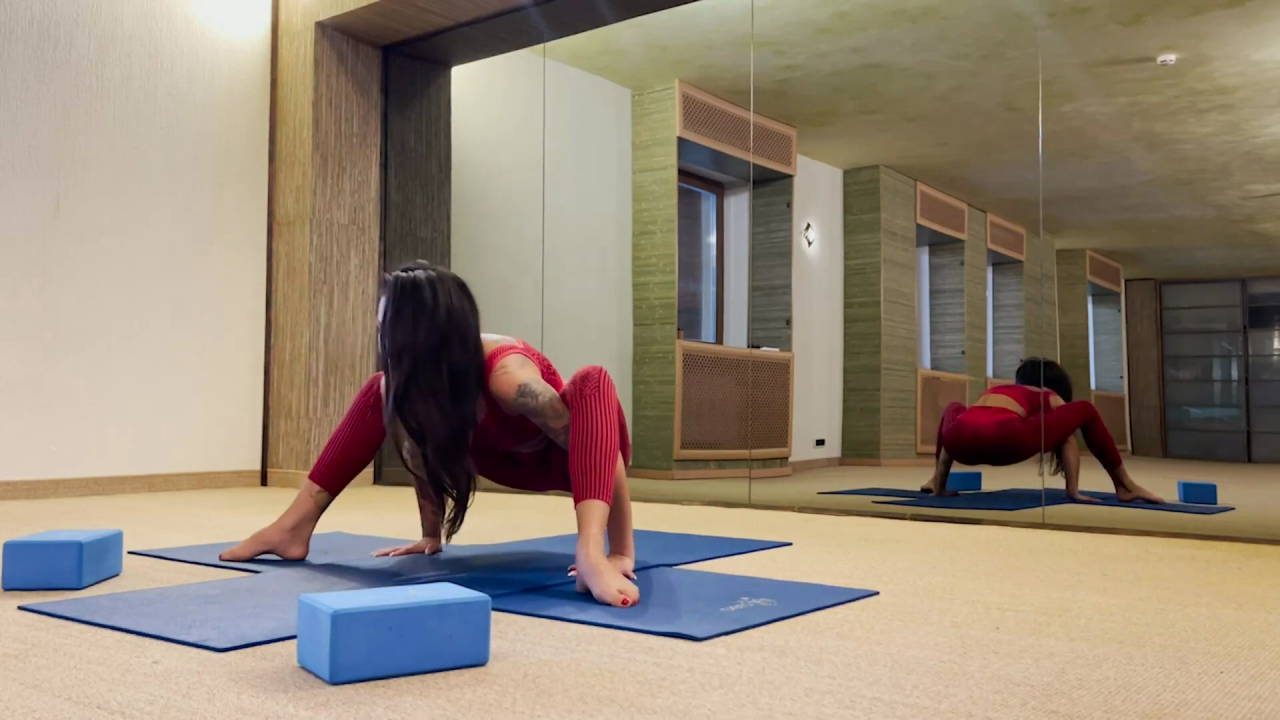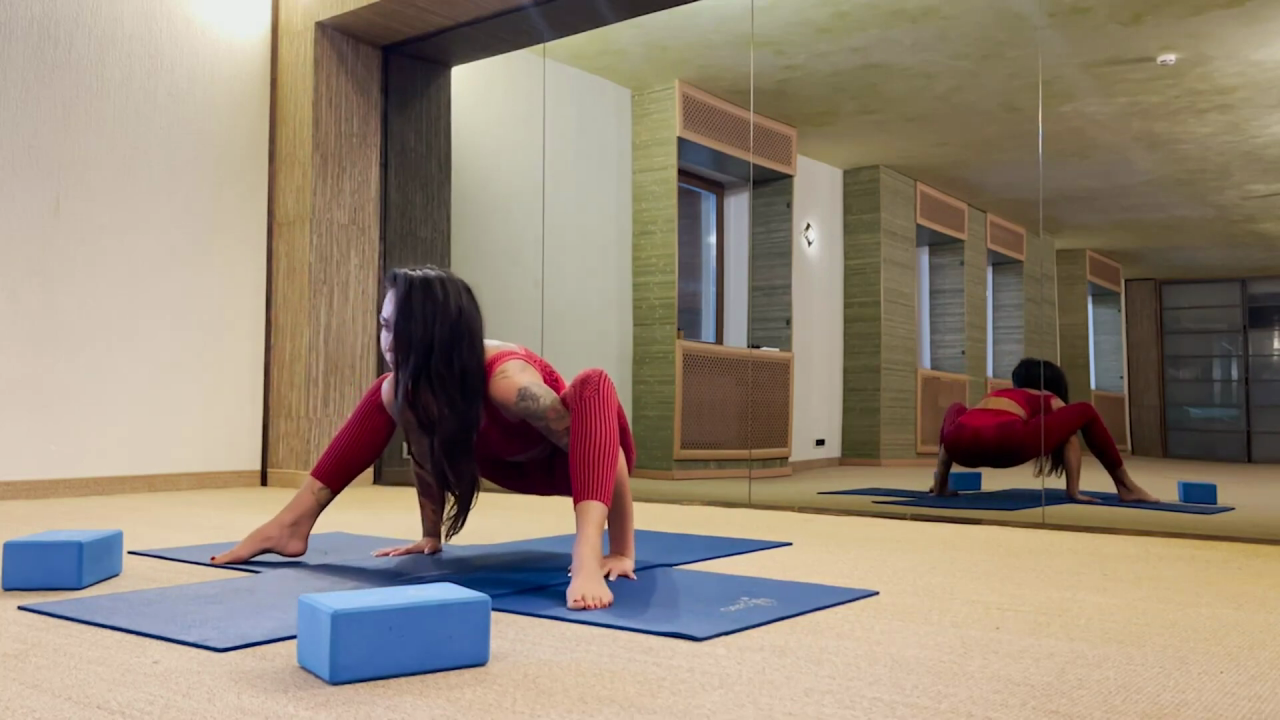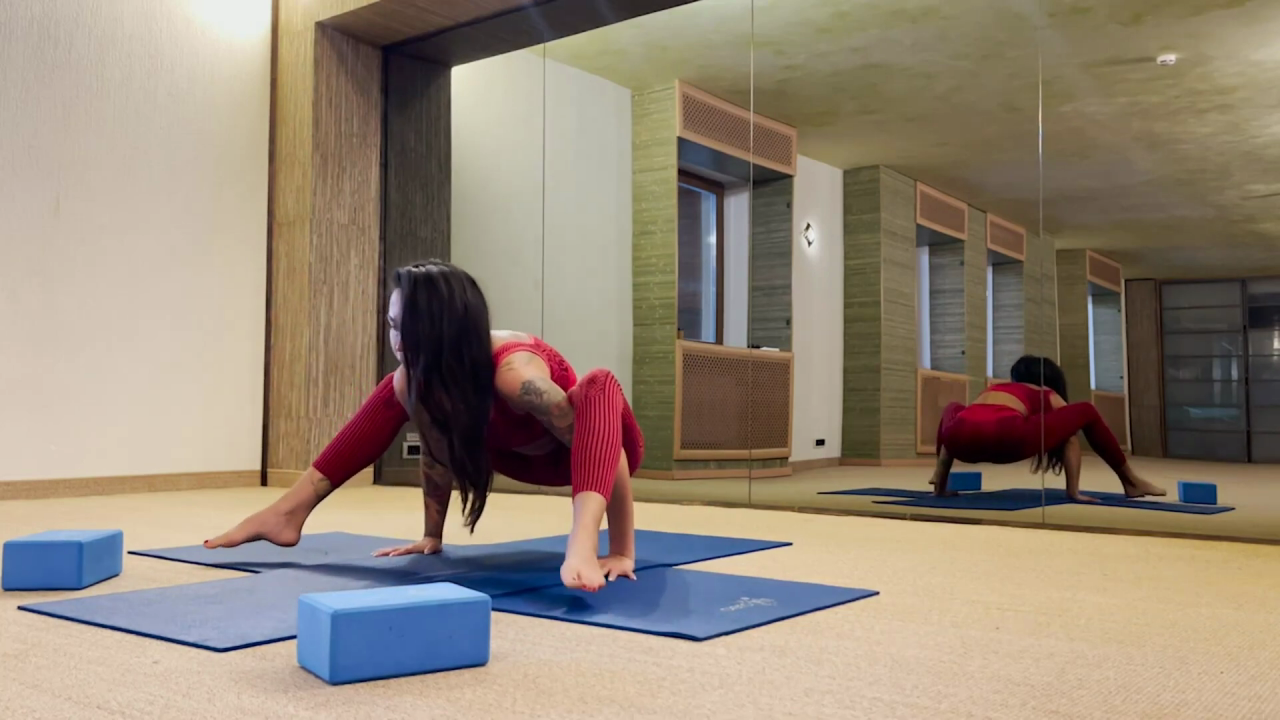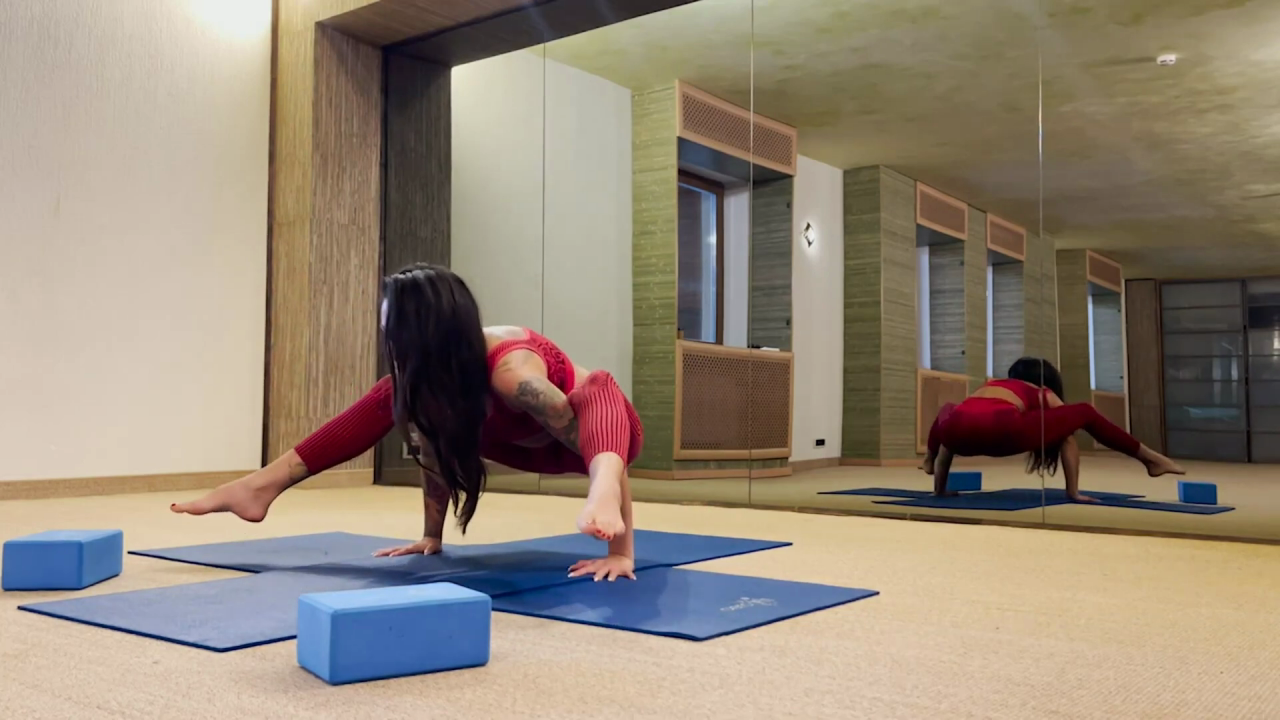
dt=0.7s
person 1, frame 1
left shoulder: (507, 376)
right shoulder: (400, 384)
left elbow: (605, 452)
right elbow: (421, 452)
left wrist: (620, 554)
right wrist: (431, 536)
left hip: (566, 459)
right hip: (509, 459)
left knee: (590, 383)
right knee: (379, 391)
left ankle: (591, 552)
right ankle: (295, 528)
person 1, frame 2
left shoulder: (507, 381)
right shoulder: (402, 388)
left elbow: (609, 454)
right elbow: (427, 455)
left wrist: (621, 553)
right wrist: (430, 536)
left hip: (572, 462)
right hip: (514, 464)
left knee: (593, 386)
right knee: (384, 397)
left ankle: (587, 556)
right ankle: (294, 524)
person 1, frame 3
left shoulder: (516, 374)
right shoulder: (414, 377)
left elbow: (614, 455)
right elbow: (436, 453)
left wrist: (621, 553)
right wrist: (432, 536)
left hip: (589, 450)
right hip: (525, 455)
left knee: (599, 386)
right knee: (397, 391)
left ankle: (581, 544)
right ankle: (290, 512)
person 1, frame 4
left shoulder: (511, 372)
right shoulder: (425, 376)
left elbow: (593, 446)
right elbow: (434, 448)
left wrist: (621, 552)
right wrist: (432, 534)
left hip: (594, 431)
right hip: (527, 442)
left knee: (598, 390)
right knee: (392, 397)
left ankle: (603, 500)
right ankle: (263, 487)
person 2, frame 1
left shoulder: (995, 391)
right shoulder: (1051, 397)
right elbow: (1069, 439)
left wrist: (939, 484)
right wrist: (1073, 490)
left hip: (961, 441)
right hip: (1005, 440)
left knee: (954, 409)
right knee: (1085, 411)
left ankle: (936, 483)
right ankle: (1124, 487)
person 2, frame 2
left shoulder: (995, 395)
right shoulder: (1052, 401)
left elbow: (949, 438)
right elbow: (1070, 440)
left wrist: (939, 485)
right wrist: (1074, 491)
left hip: (962, 443)
right hip: (1007, 442)
left knee: (956, 410)
right knee: (1085, 412)
left ankle: (942, 485)
right ankle: (1125, 486)
person 2, frame 3
left shoulder: (992, 391)
right shoulder: (1051, 397)
right elbow: (1071, 439)
left wrist: (940, 487)
right wrist: (1073, 491)
left hip: (962, 439)
right hip: (1006, 437)
left knee: (954, 409)
right knee: (1086, 412)
left ankle: (938, 477)
right ankle: (1130, 482)
person 2, frame 4
left shoulder: (990, 385)
right shoulder: (1046, 395)
right elbow: (1068, 440)
left wrist: (939, 489)
right wrist: (1073, 491)
left hip: (958, 429)
right hip: (1002, 430)
left knee: (948, 410)
right knee: (1084, 413)
right ankle: (1149, 460)
